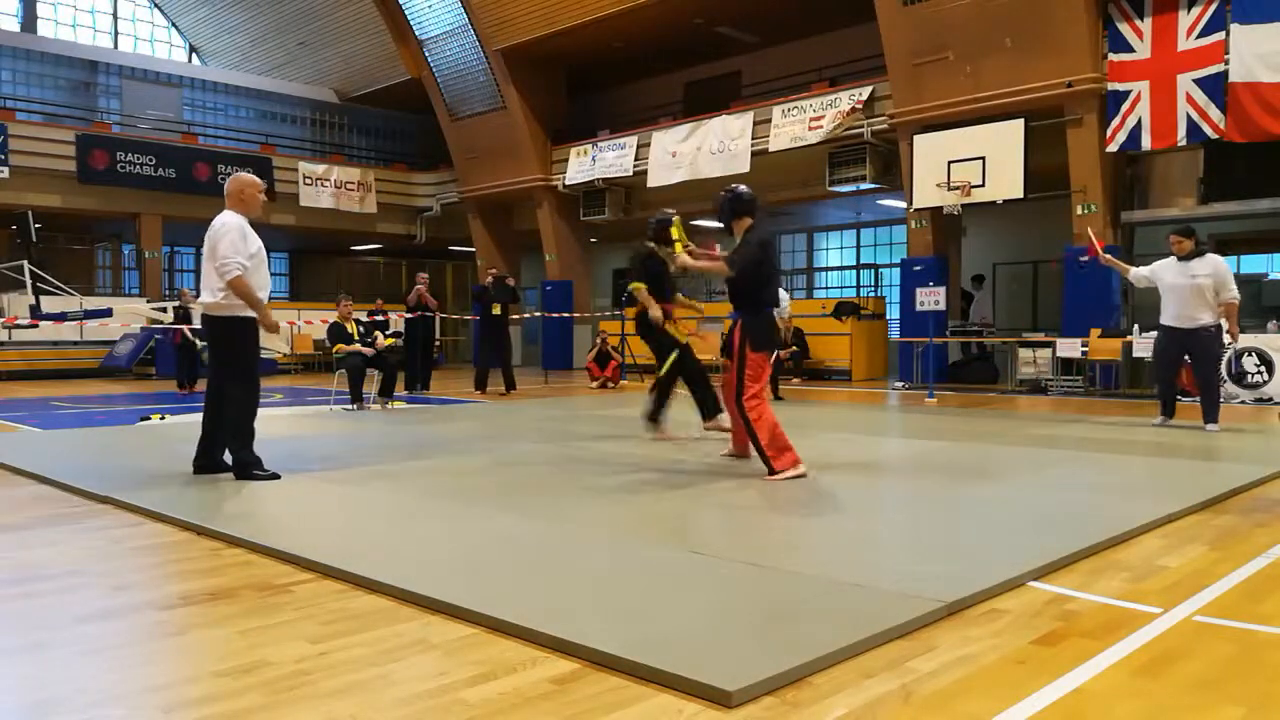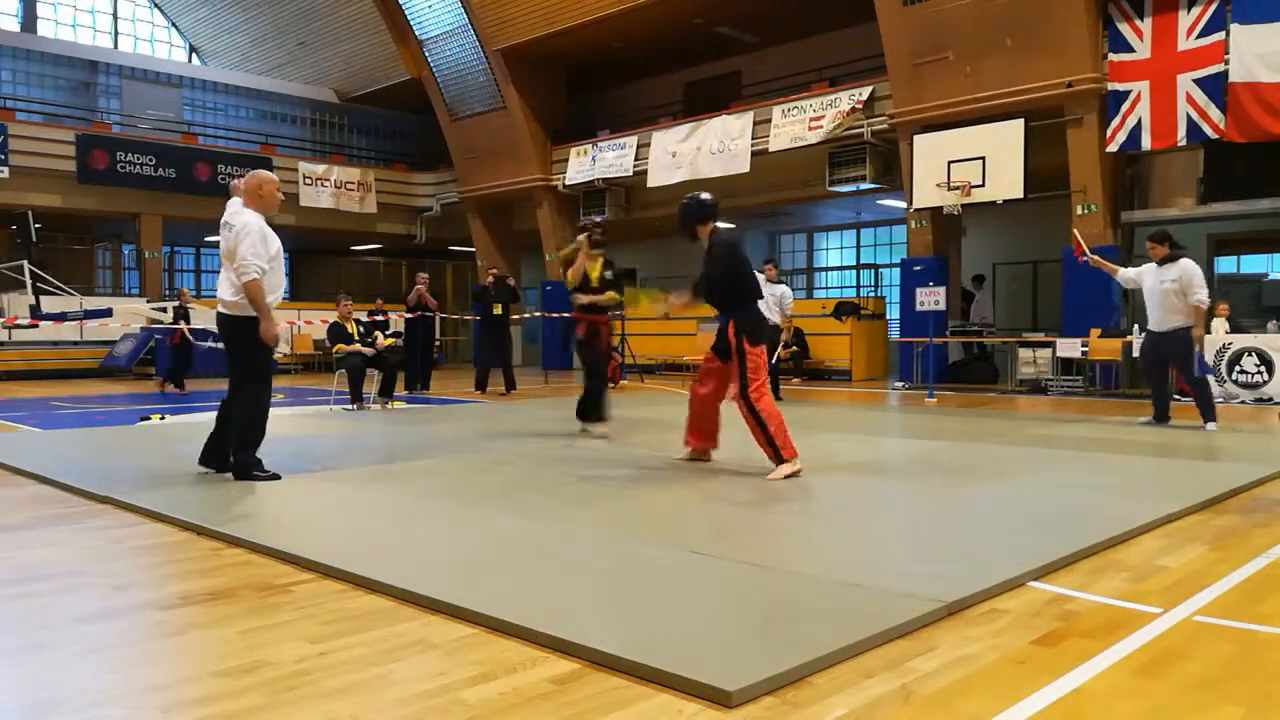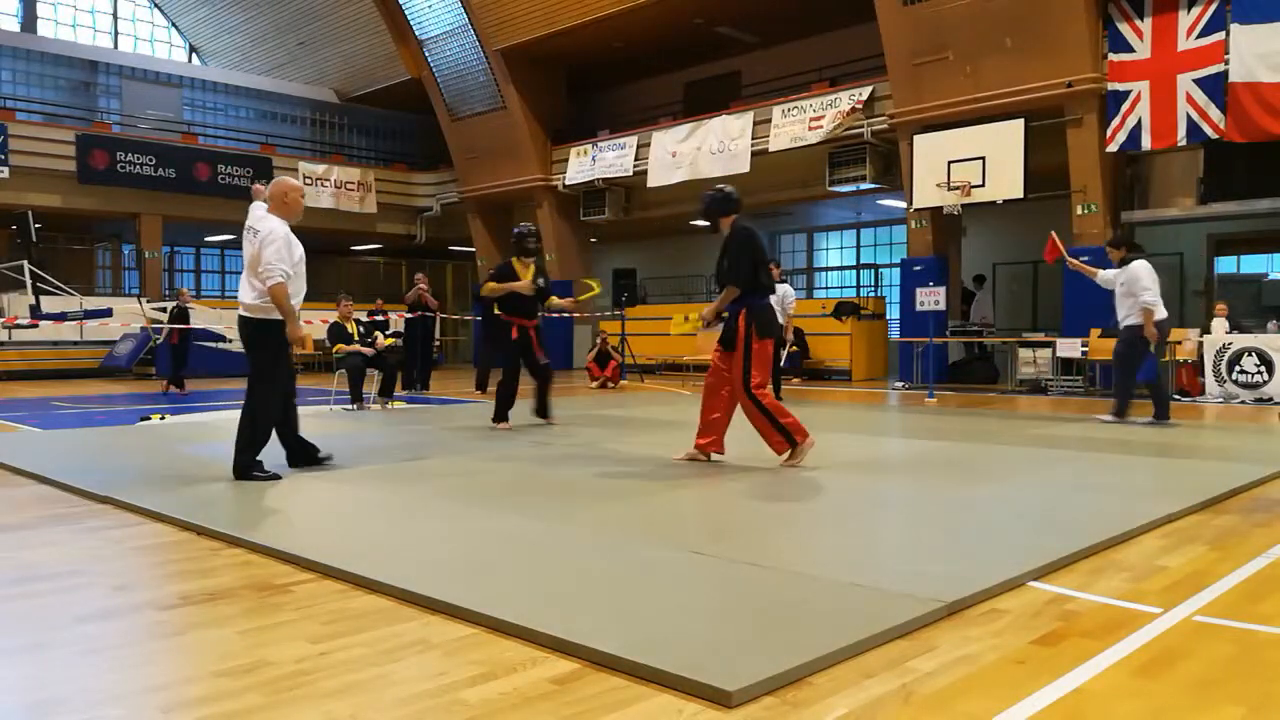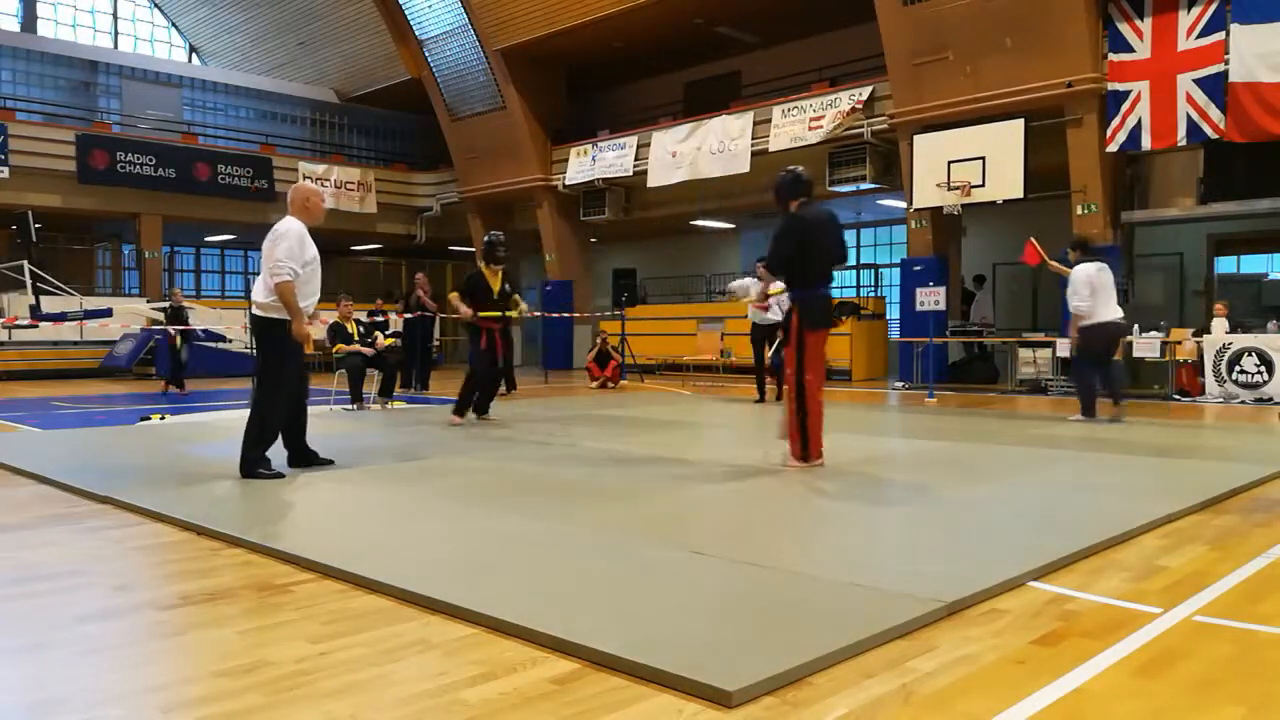
dt=0.4s
person 1, frame 1
left shoulder: (231, 224)
right shoulder: (233, 225)
right elbow: (234, 275)
right wrist: (262, 311)
left hip: (223, 319)
right hip: (233, 320)
left knee: (222, 389)
right knee: (243, 390)
left ankle: (208, 458)
right ankle: (244, 462)
person 1, frame 2
left shoulder: (235, 215)
right shoulder: (254, 225)
right elbow: (250, 278)
left wrist: (239, 191)
right wrist: (267, 319)
left hip: (235, 317)
right hip: (247, 320)
left knee: (242, 389)
right knee: (253, 391)
left ankle: (216, 452)
right ankle: (245, 462)
person 1, frame 3
left shoulder: (258, 218)
right shoulder: (277, 231)
left elbow: (259, 204)
right elbow: (274, 281)
left wrist: (259, 196)
right wrist: (292, 322)
left hip: (259, 319)
right hip: (266, 321)
left knee: (282, 387)
right knee: (264, 392)
left ankle: (299, 451)
right ankle: (246, 463)
person 1, frame 4
left shoulder: (293, 229)
right shoulder: (293, 230)
right elbow: (282, 279)
left wrist: (306, 311)
right wrist: (298, 319)
left hip: (282, 322)
right hip: (276, 322)
left knee: (295, 388)
right knee: (273, 391)
left ankle: (299, 452)
right ankle: (252, 460)
person 2, frame 1
left shoulder: (757, 241)
right shoulder: (751, 241)
left elbow: (732, 268)
right elbow: (733, 260)
left wrist: (692, 264)
right wrist: (698, 258)
left hip: (753, 329)
right hip: (752, 326)
left knee: (747, 398)
right knee: (734, 387)
left ankle: (786, 463)
right ankle: (741, 445)
person 2, frame 2
left shoulder: (720, 244)
right shoulder: (717, 244)
left elbow: (706, 290)
left wrist: (676, 303)
right wrist: (683, 299)
left hip: (743, 327)
right hip: (733, 326)
left knee: (751, 393)
right knee: (705, 384)
left ankle: (786, 458)
right ankle: (699, 446)
person 2, frame 3
left shoulder: (742, 234)
right shoulder: (735, 237)
left elbow: (738, 284)
left wrist: (713, 309)
right wrist: (717, 312)
left hip: (754, 321)
right hip: (741, 319)
left knee: (749, 387)
right knee: (717, 383)
left ankle: (797, 440)
right ankle: (705, 446)
person 2, frame 4
left shoulder: (794, 221)
right shoulder: (827, 217)
left elbow: (775, 265)
right elbow: (839, 258)
left hip: (806, 307)
right hip: (818, 302)
left knee: (802, 378)
right knee: (802, 374)
left ankle: (807, 453)
right ankle: (804, 445)
person 3, frame 1
left shoulder: (665, 258)
right shoulder: (645, 254)
right elbow: (636, 285)
left wrist: (691, 304)
right wrist: (652, 306)
left hip: (665, 319)
right hip: (650, 320)
left knee: (692, 367)
right knee: (671, 367)
left ankle: (712, 417)
right ankle: (654, 420)
person 3, frame 2
left shoulder: (610, 267)
right shoulder: (575, 263)
left elbow: (614, 296)
right elbow: (573, 281)
left wrist: (590, 298)
right wrist: (582, 253)
left hip: (603, 325)
right hip: (582, 324)
left knee: (601, 375)
right knee: (594, 370)
left ankle: (588, 417)
right ankle: (595, 418)
person 3, frame 3
left shoulder: (540, 272)
right shoulder: (505, 269)
left elbow: (548, 300)
right elbow: (486, 289)
left wrist: (563, 304)
right wrist: (514, 286)
left hip: (531, 329)
right hip: (511, 327)
left knee: (543, 372)
right knee: (511, 373)
left ankle: (542, 411)
right ankle: (500, 417)
person 3, frame 4
left shoulder: (506, 278)
right shoulder: (475, 277)
left elbow: (512, 296)
right elbow: (454, 295)
left wrist: (520, 304)
right wrist: (461, 307)
left hip: (497, 332)
right hip: (478, 330)
left knee: (495, 374)
right knee: (478, 370)
left ankle: (481, 409)
right ankle: (459, 411)
person 4, frame 1
left shoulder: (1214, 263)
right shoulder: (1164, 266)
left elbow: (1229, 296)
right elbow: (1138, 275)
left wrist: (1233, 324)
right wrist: (1113, 263)
left hip: (1204, 330)
right hip: (1170, 329)
left knee: (1207, 376)
right knee: (1164, 373)
left ankle: (1211, 420)
right ankle: (1166, 413)
person 4, frame 2
left shoulder: (1186, 267)
right shoulder: (1148, 270)
left elbow: (1199, 299)
right elbow: (1125, 276)
left wrist: (1198, 327)
right wrist: (1101, 263)
left hip: (1182, 332)
right hip: (1156, 332)
left knee: (1193, 376)
right knee: (1154, 376)
left ankle: (1209, 419)
right ankle: (1160, 416)
person 4, frame 3
left shoulder: (1137, 267)
right shoulder: (1125, 270)
left elbow: (1148, 300)
right elbow: (1105, 277)
left wrist: (1149, 326)
right wrist: (1079, 266)
left hip: (1141, 328)
right hip: (1138, 327)
left knee: (1123, 368)
left ankle: (1119, 413)
right ankle: (1162, 414)
person 4, frame 4
left shoulder: (1080, 270)
right shoulder: (1102, 268)
left elbow: (1079, 304)
left wrist: (1073, 329)
left hip: (1093, 329)
right hip: (1115, 324)
left knee: (1082, 369)
right knee: (1105, 367)
left ankle: (1088, 412)
right ankle: (1117, 401)
